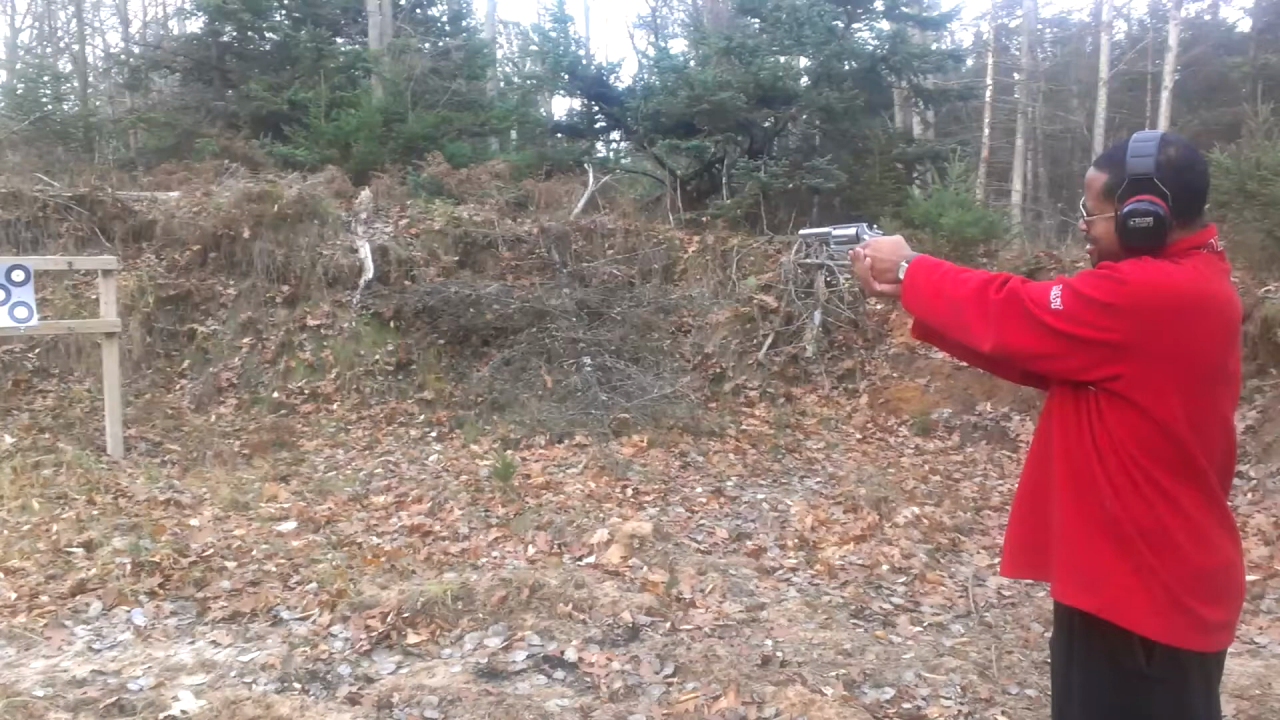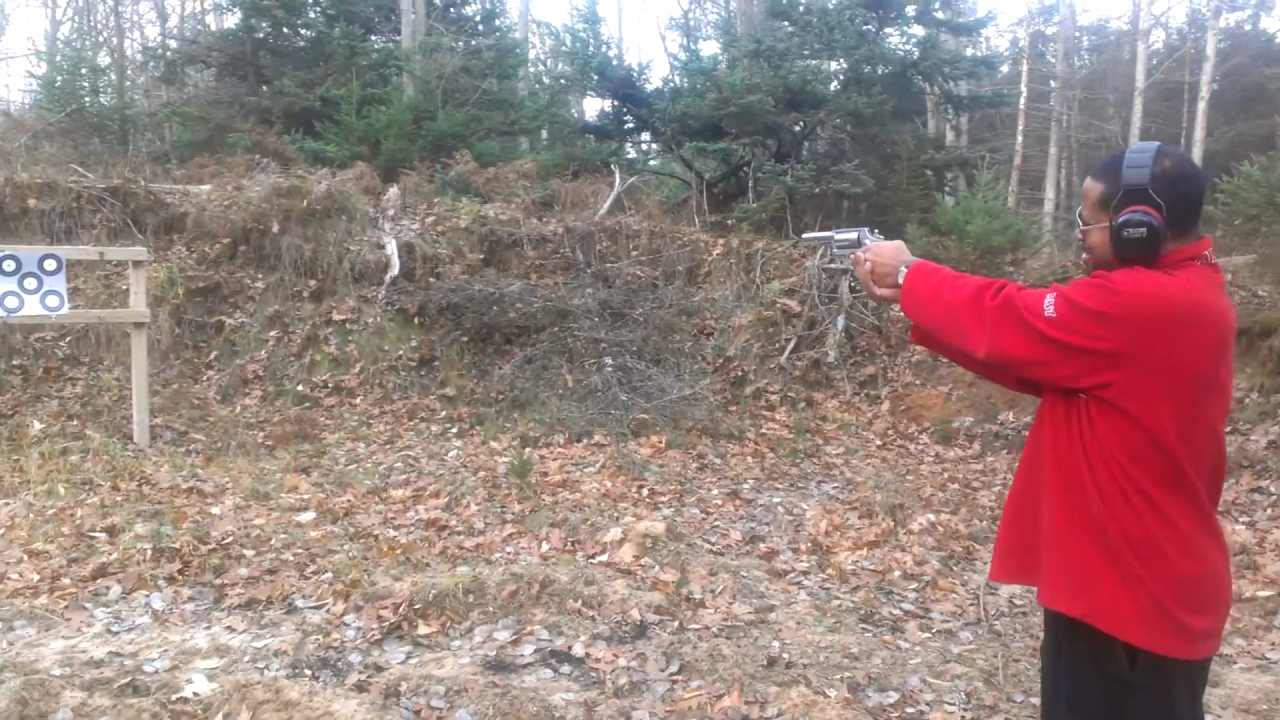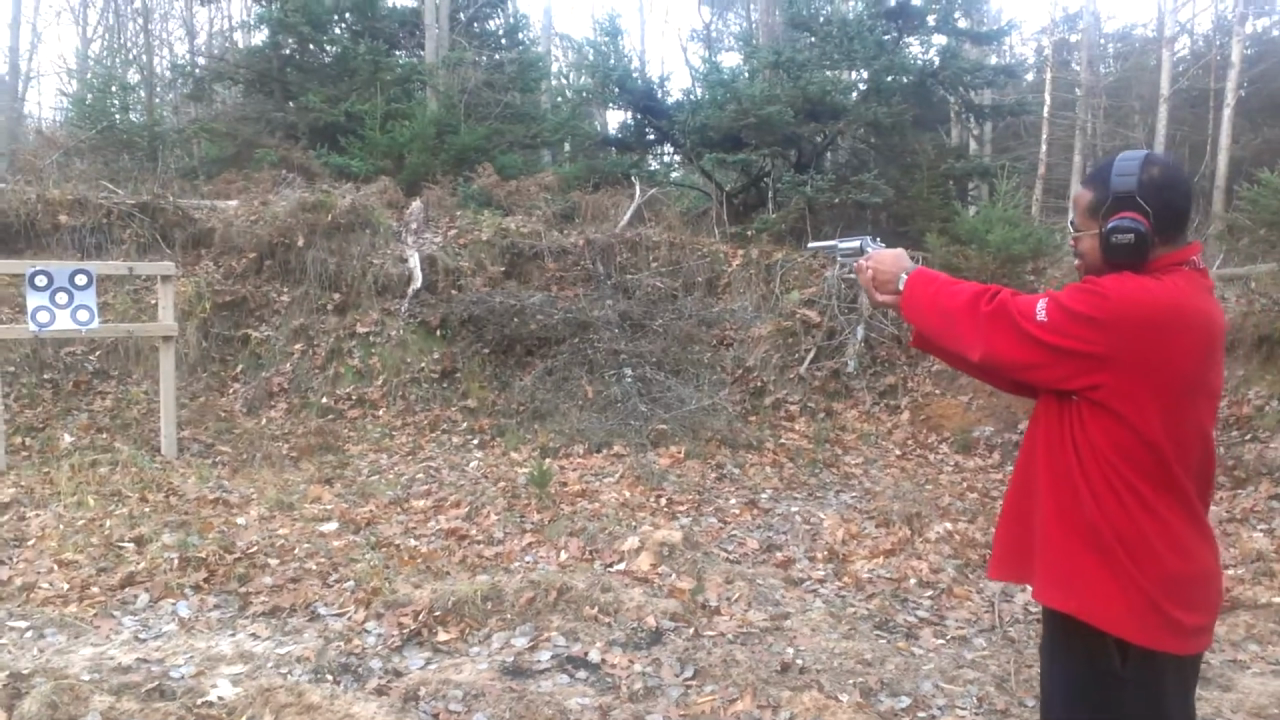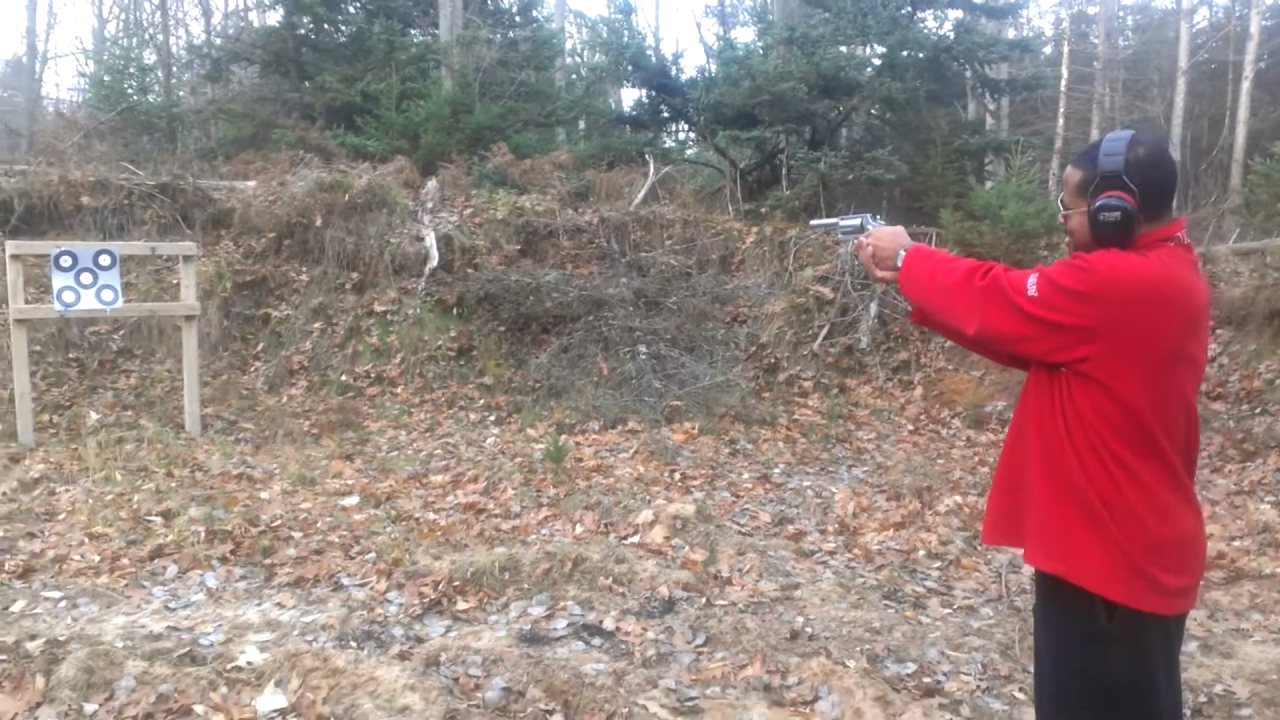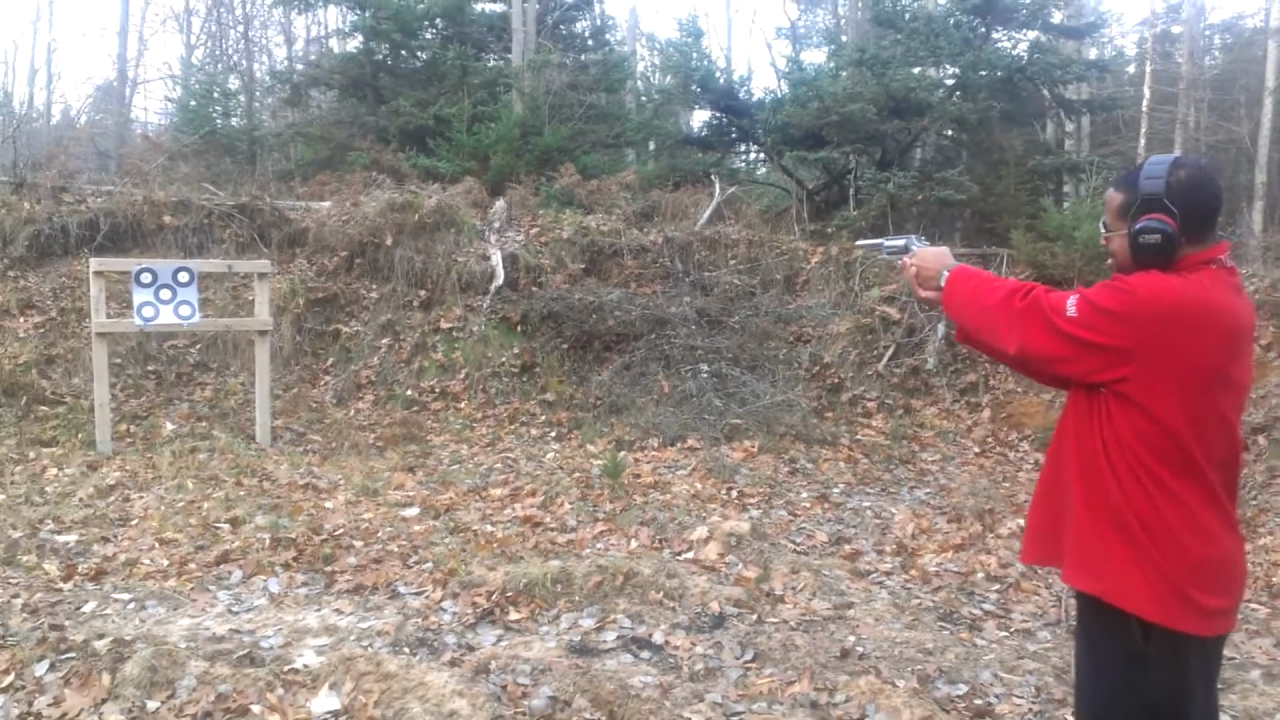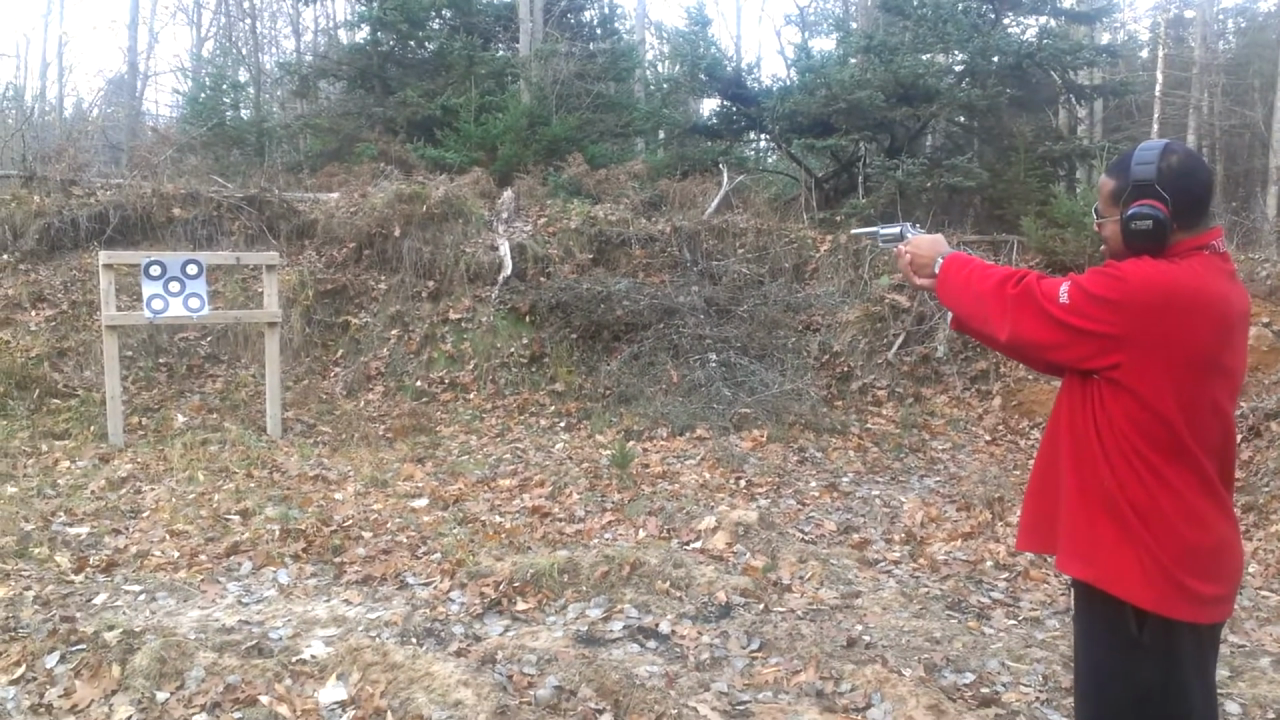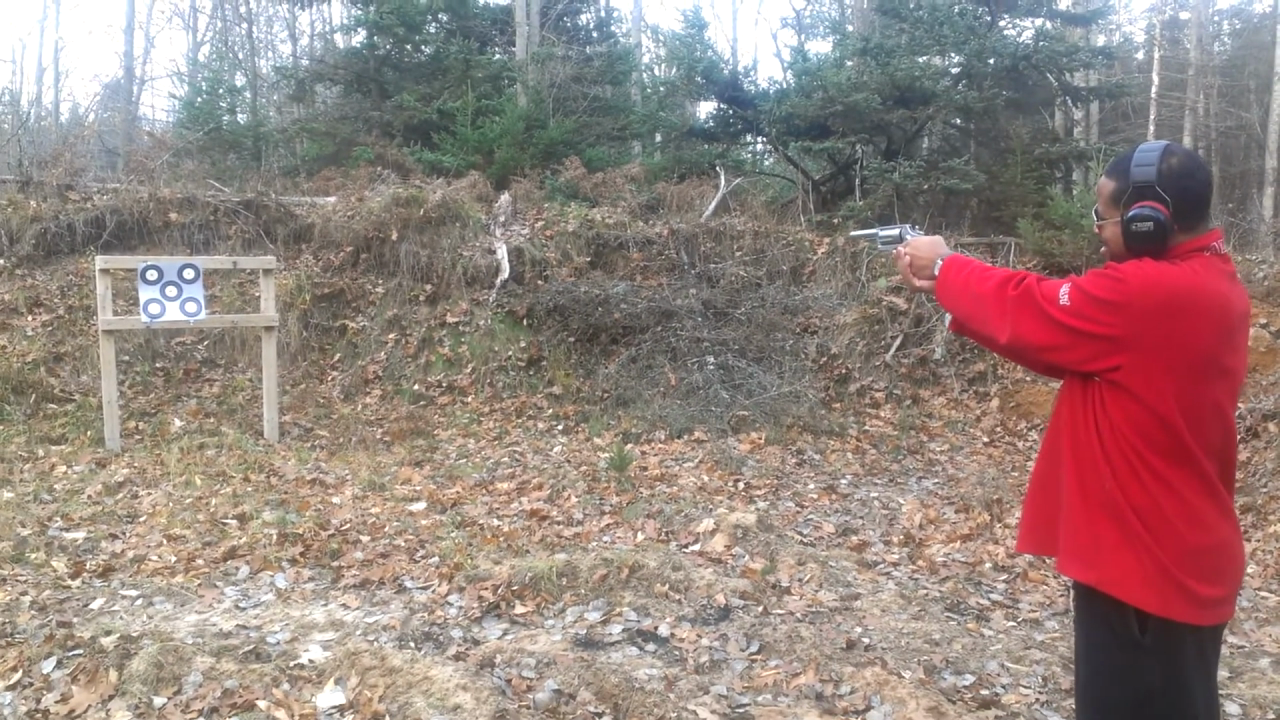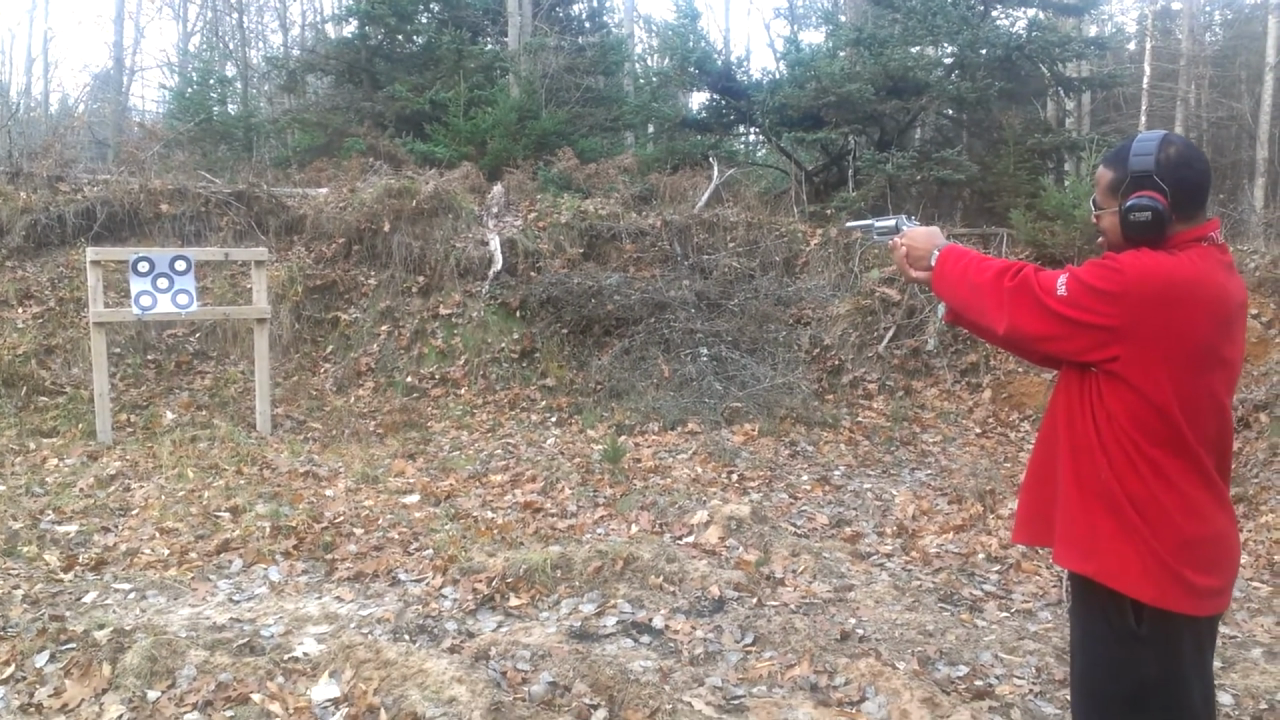
dt=0.5s
person 1, frame 1
left shoulder: (1149, 296)
right shoulder: (1181, 283)
left elbow: (1011, 317)
right elbow: (1039, 340)
left wrist: (907, 270)
right wrist: (913, 290)
left hip: (1148, 589)
right hip: (1144, 574)
person 1, frame 2
left shoulder: (1142, 306)
right shoulder: (1181, 294)
left elbow: (1008, 324)
right elbow: (1034, 348)
left wrist: (907, 275)
right wrist: (915, 294)
left hip: (1134, 596)
right hip: (1144, 583)
person 1, frame 3
left shoulder: (1129, 310)
right shoulder: (1175, 298)
left elbow: (1003, 328)
right elbow: (1033, 351)
left wrist: (908, 282)
right wrist: (914, 300)
left hip: (1127, 593)
right hip: (1143, 582)
person 1, frame 4
left shoulder: (1116, 284)
right shoulder: (1164, 272)
left elbow: (996, 301)
right elbow: (1026, 323)
left wrist: (906, 258)
right wrist: (914, 277)
left hip: (1112, 556)
right hip: (1132, 547)
person 1, frame 5
left shoulder: (1155, 307)
right shoulder: (1211, 295)
left elbow: (1038, 322)
right elbow: (1069, 342)
left wrist: (949, 277)
right wrist: (957, 296)
left hip: (1153, 577)
right hip: (1179, 571)
person 1, frame 6
left shoulder: (1146, 292)
right shoulder: (1207, 279)
left elbow: (1030, 309)
right elbow: (1060, 326)
left wrist: (944, 265)
right wrist: (954, 282)
left hip: (1148, 564)
right hip: (1177, 556)
person 1, frame 7
left shoulder: (1147, 295)
right shoulder: (1207, 282)
left elbow: (1031, 312)
right elbow: (1065, 329)
left wrist: (944, 266)
right wrist: (951, 287)
left hip: (1148, 566)
right hip: (1178, 557)
person 1, frame 8
left shoulder: (1144, 284)
right shoulder: (1205, 272)
left elbow: (1027, 303)
right elbow: (1058, 320)
left wrist: (940, 257)
right wrist: (948, 277)
left hip: (1146, 557)
right hip: (1173, 548)
